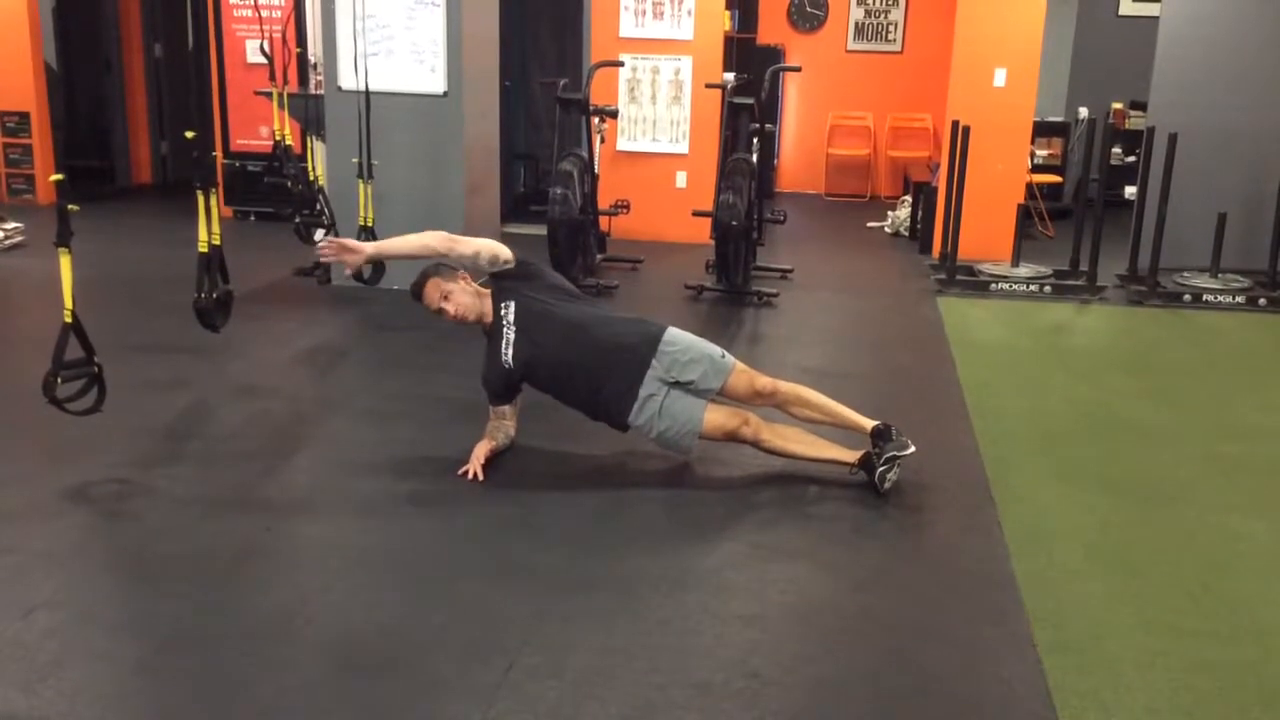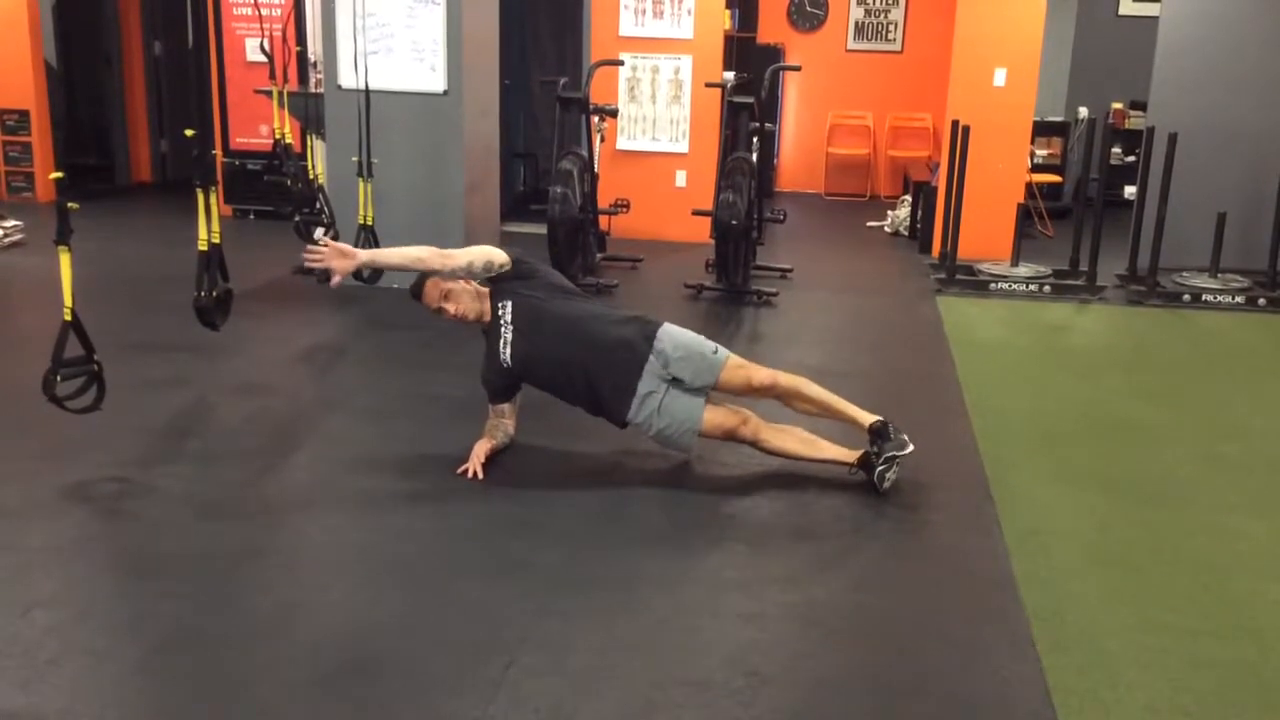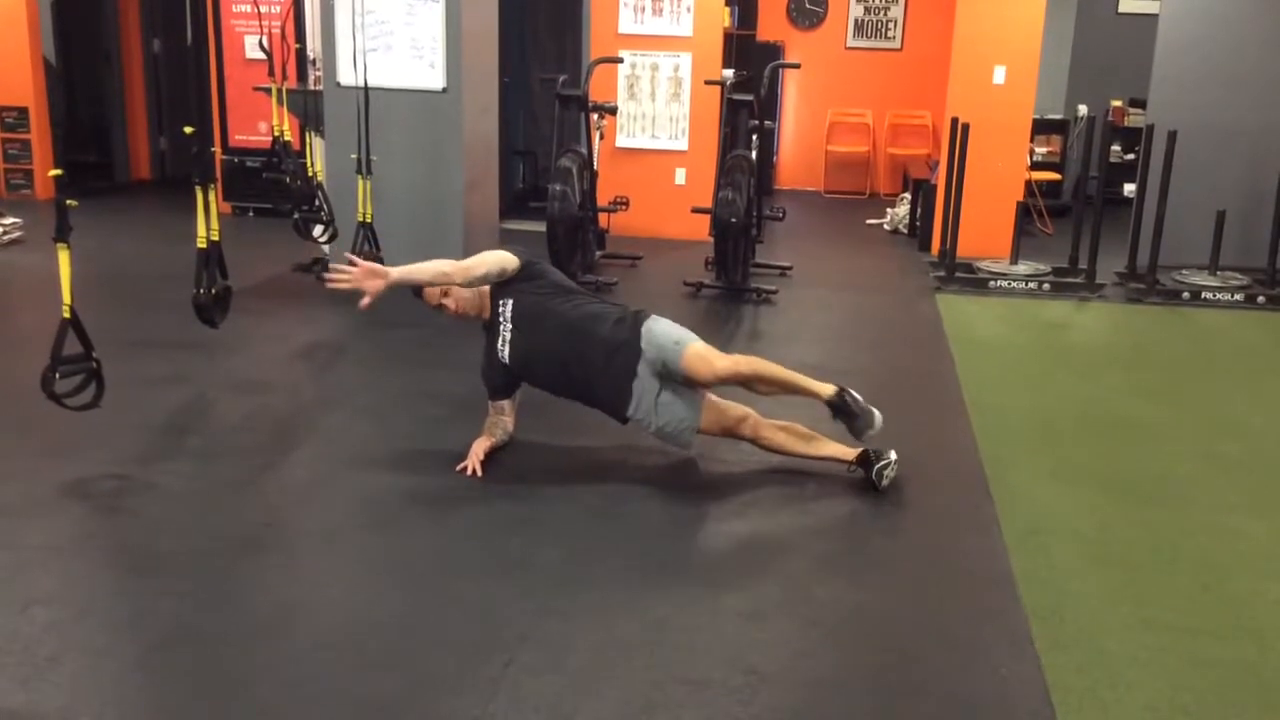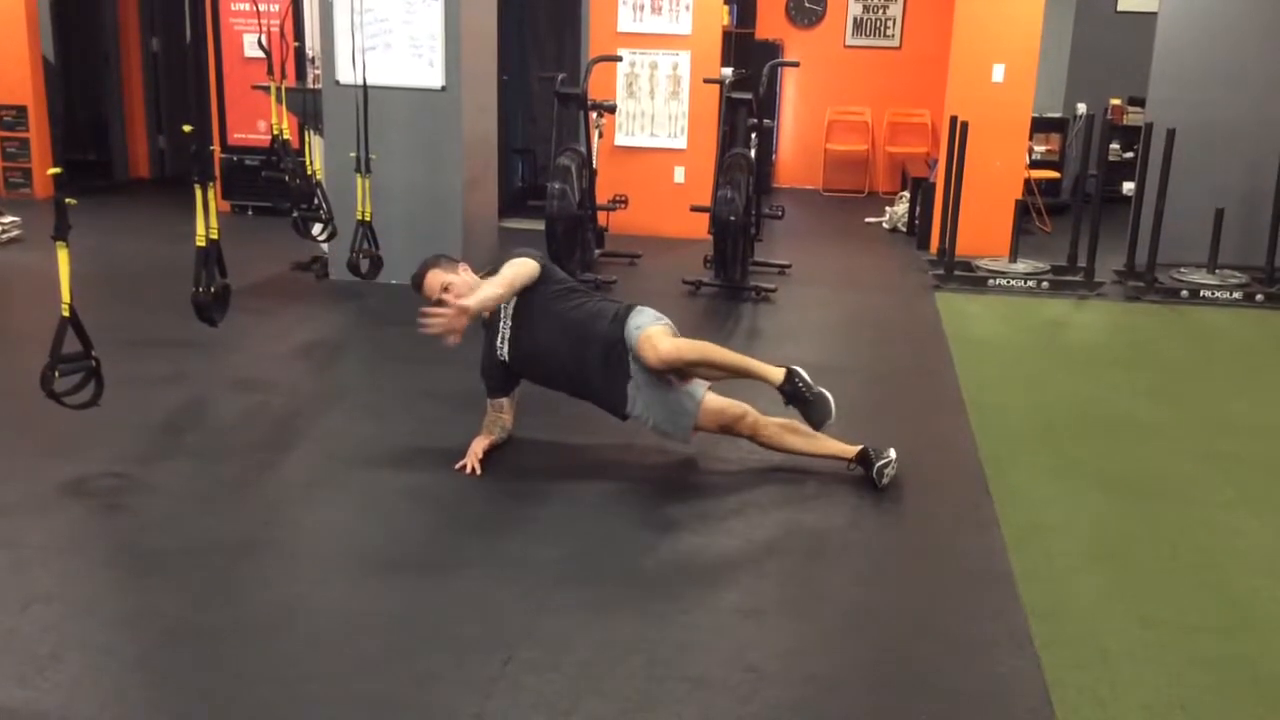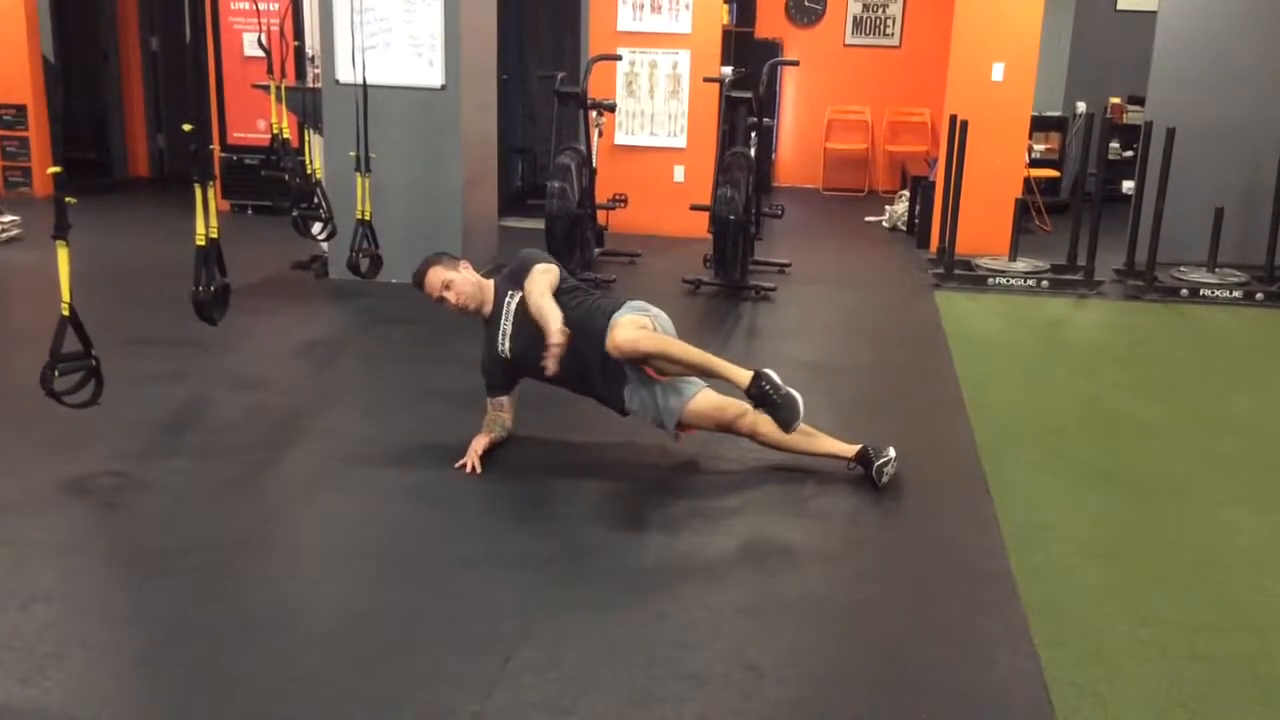
dt=0.4s
person 1, frame 1
left shoulder: (513, 277)
right shoulder: (497, 363)
left elbow: (447, 244)
right elbow: (505, 424)
left wrist: (370, 249)
right wrist: (485, 446)
left hip: (655, 349)
right hip: (637, 402)
left knee: (763, 390)
right knee: (745, 427)
left ankle: (877, 433)
right ankle: (863, 460)
person 1, frame 2
left shoulder: (511, 277)
right shoulder: (498, 361)
left elbow: (441, 258)
right elbow: (504, 420)
left wrist: (364, 257)
right wrist: (486, 443)
left hip: (652, 346)
right hip: (636, 399)
left knee: (758, 381)
right knee: (743, 427)
left ankle: (872, 426)
right ankle: (863, 460)
person 1, frame 3
left shoulder: (513, 274)
right shoulder: (497, 357)
left elbow: (462, 269)
right elbow: (503, 418)
left wrist: (391, 275)
right wrist: (485, 441)
left hip: (639, 337)
right hip: (633, 395)
left knee: (712, 369)
right knee: (741, 423)
left ankle: (831, 394)
right ankle: (858, 457)
person 1, frame 4
left shoulder: (515, 266)
right shoulder: (495, 355)
left elbow: (510, 279)
right elbow: (501, 415)
left wrist: (471, 307)
right wrist: (484, 439)
left hip: (632, 331)
right hip: (633, 394)
left knee: (660, 353)
right knee: (742, 421)
left ankle: (781, 378)
right ankle: (861, 457)
person 1, frame 5
left shoulder: (521, 269)
right shoulder: (494, 353)
left elbow: (540, 287)
right elbow: (501, 414)
left wrist: (555, 329)
right wrist: (484, 437)
left hip: (633, 323)
right hip: (630, 391)
left knee: (621, 342)
right knee: (740, 420)
left ankle: (753, 380)
right ankle: (859, 455)
